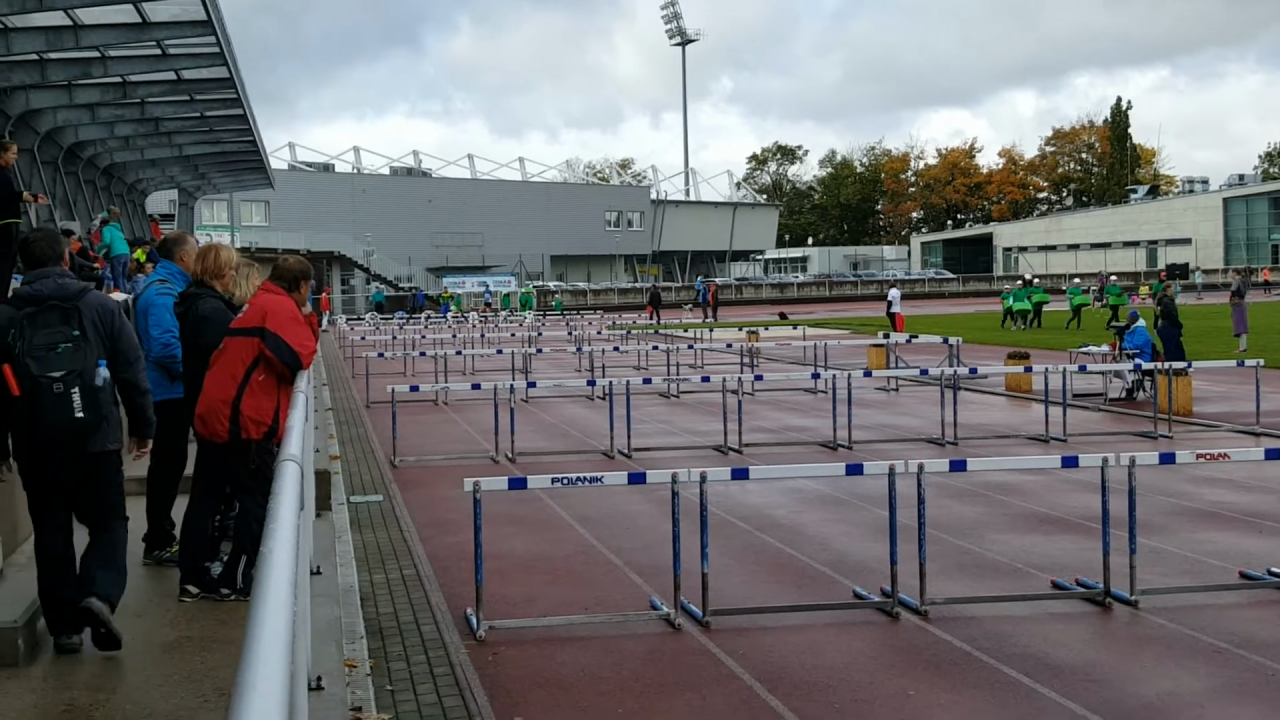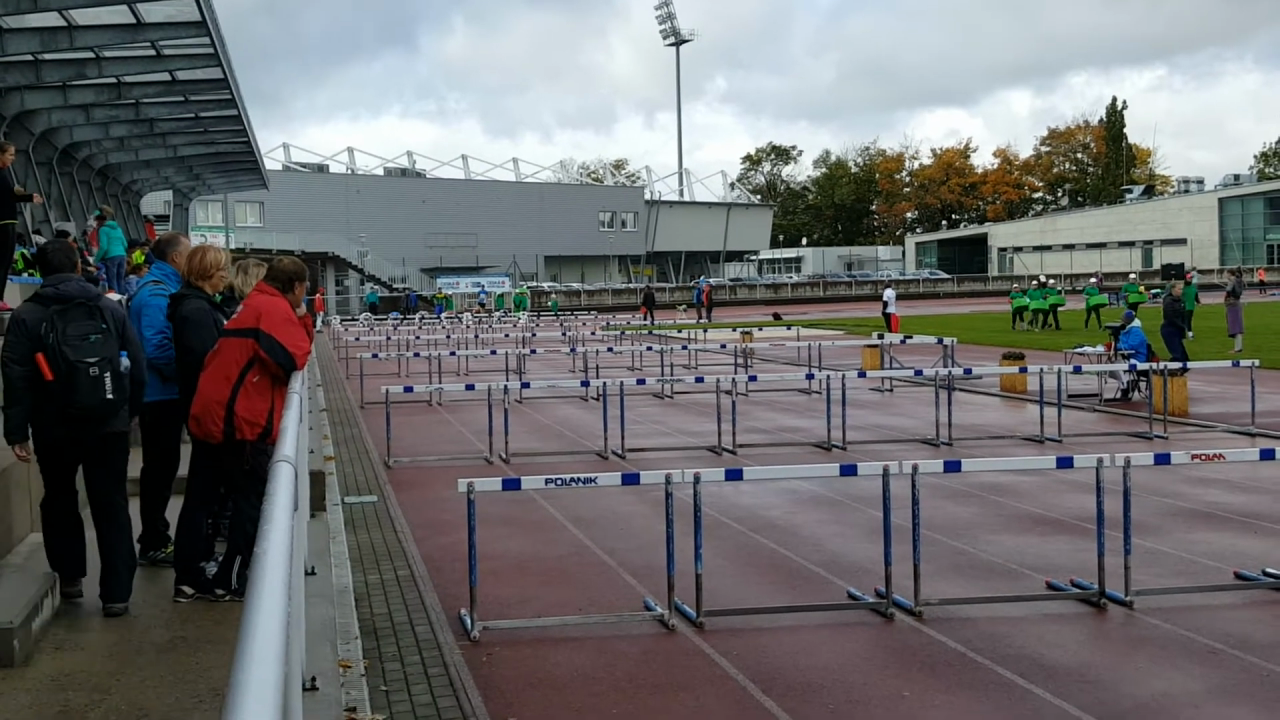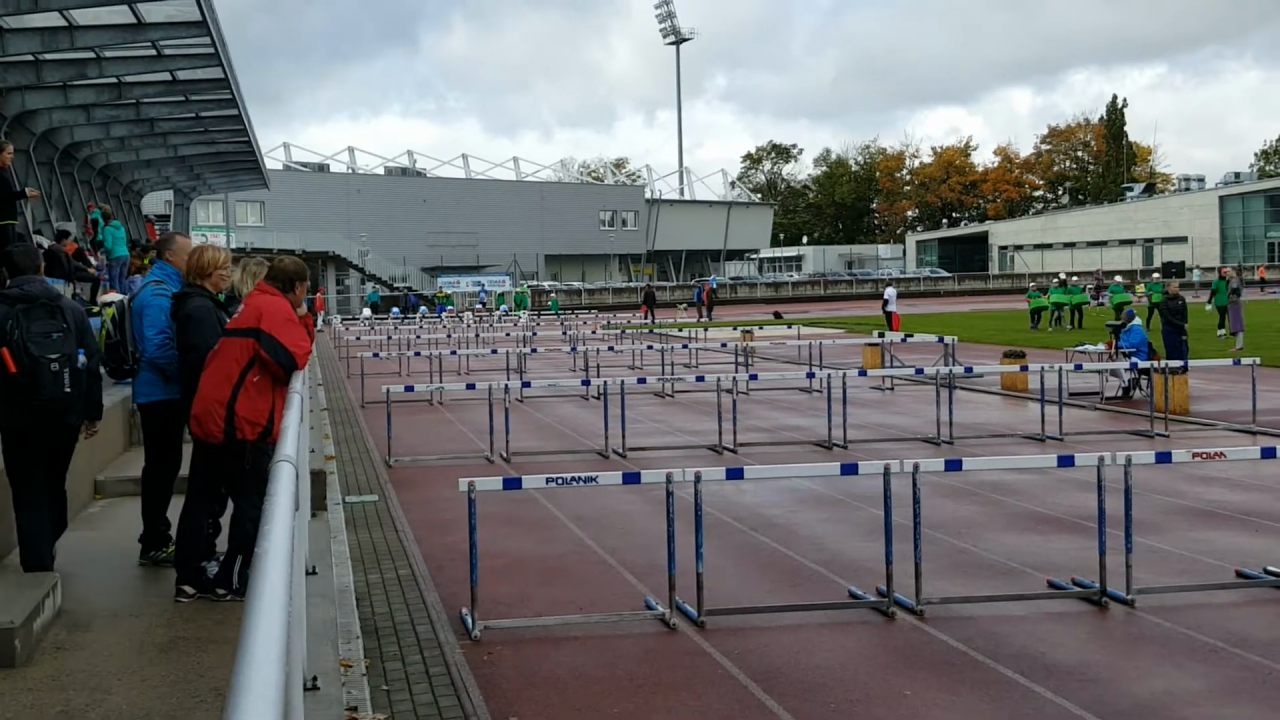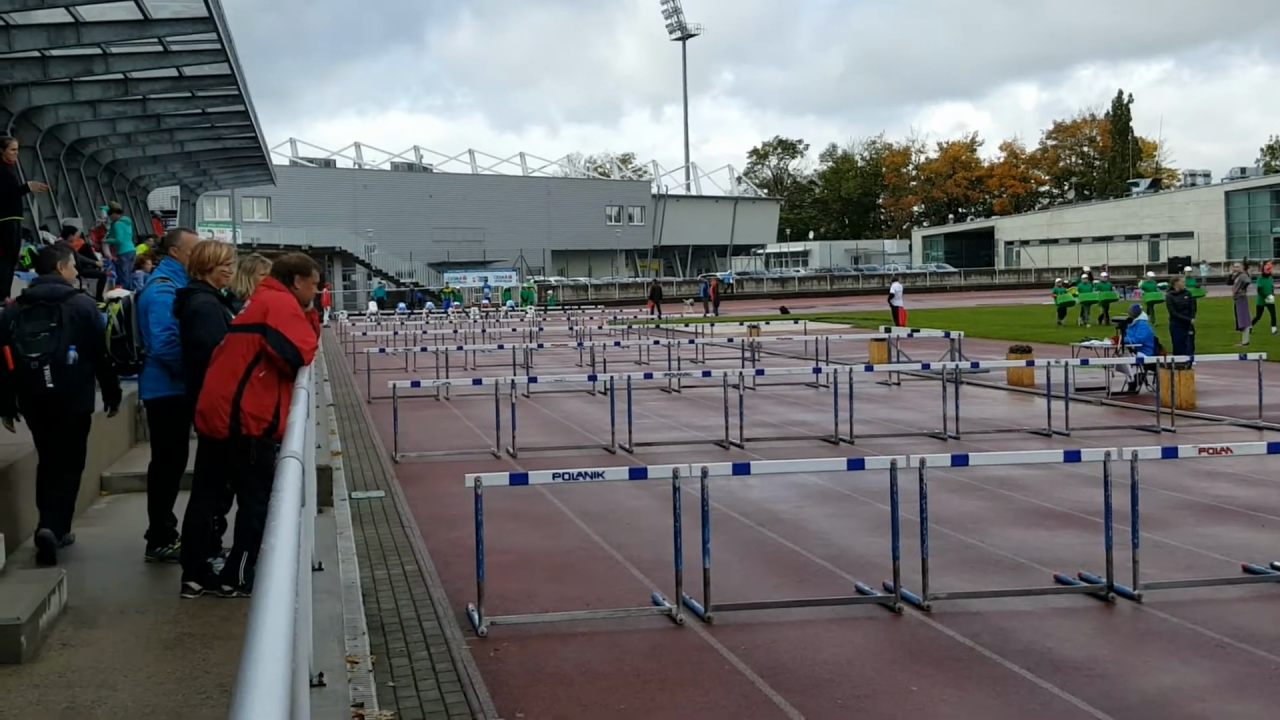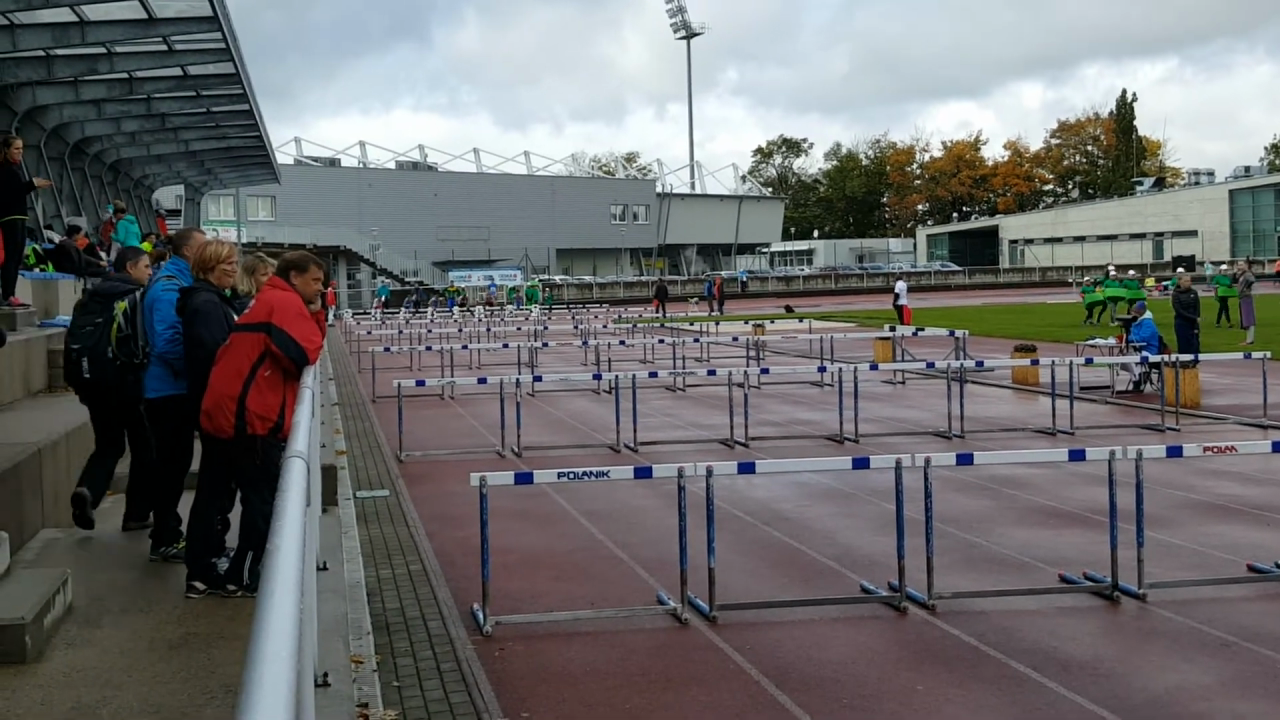
dt=0.7s
person 1, frame 1
left shoulder: (200, 304)
right shoulder: (211, 310)
left knee: (213, 485)
right knee: (209, 488)
left ankle: (204, 560)
right ankle: (194, 576)
person 1, frame 2
left shoulder: (203, 306)
right shoulder: (196, 311)
right elbow: (205, 363)
left knee: (209, 486)
right knee: (203, 490)
left ankle: (200, 559)
right ankle: (189, 577)
person 1, frame 3
left shoulder: (207, 304)
right shoulder: (199, 309)
right elbow: (207, 361)
left knee: (211, 485)
right knee: (205, 488)
left ankle: (202, 558)
right ankle: (190, 575)
person 1, frame 4
left shoulder: (212, 300)
right shoulder: (204, 305)
right elbow: (212, 357)
left knee: (216, 481)
right knee: (210, 483)
left ankle: (208, 553)
right ankle: (196, 571)
person 1, frame 5
left shoulder: (216, 300)
right shoulder: (205, 304)
right elbow: (214, 358)
right wrist: (231, 402)
left hip: (222, 404)
right hip: (217, 405)
left knee: (221, 480)
right knee: (216, 483)
left ankle: (213, 554)
right ankle: (201, 570)
person 2, frame 1
right shoulder: (101, 307)
right elbow: (132, 374)
right wrist: (142, 427)
left hip: (35, 446)
right hip: (97, 439)
left knee: (52, 533)
right knee: (107, 524)
left ankle: (65, 627)
right ankle: (98, 598)
person 2, frame 2
right shoulder: (111, 309)
right elbow: (136, 367)
right wrist: (129, 410)
left hip: (55, 428)
right hip: (109, 424)
left knee: (59, 500)
right knee: (112, 506)
left ankle: (70, 576)
right ankle: (116, 593)
person 2, frame 3
right shoulder: (71, 309)
right elbow: (91, 363)
right wrist: (93, 411)
right hip: (65, 413)
left knee: (29, 491)
right knee: (53, 483)
left ankle: (39, 560)
right ankle: (44, 554)
person 2, frame 4
right shoulder: (82, 305)
right elbow: (102, 355)
right wrist: (112, 395)
left hip: (32, 401)
right hip: (72, 400)
left knee: (48, 463)
right knee: (68, 466)
left ankle: (54, 528)
right ankle: (50, 528)
person 2, frame 5
left shoulder: (88, 299)
right shoulder: (139, 299)
left elbow: (73, 344)
right elbow: (147, 347)
left wrist: (80, 386)
left hip: (97, 388)
right hip: (132, 387)
left knee: (107, 447)
right knee: (142, 451)
left ankle: (86, 490)
right ankle: (136, 515)
person 3, frame 1
left shoulder: (260, 303)
right shoulder: (281, 307)
right elbow: (298, 359)
left wrist: (307, 320)
right wrist: (307, 318)
left hip: (220, 415)
right hip: (246, 420)
left knee: (238, 498)
right knee: (258, 502)
right ankle: (235, 582)
person 3, frame 2
left shoulder: (255, 304)
right shoulder: (275, 309)
right elbow: (293, 360)
left wrist: (301, 322)
right wrist: (302, 321)
left hip: (216, 415)
right hip: (240, 420)
right knee: (252, 503)
right ankle: (230, 582)
person 3, frame 3
left shoulder: (257, 304)
right shoulder: (276, 309)
left elbow: (287, 354)
right elbow: (293, 360)
left wrist: (303, 321)
right wrist: (303, 321)
left hip: (218, 416)
right hip: (241, 421)
left knee: (242, 500)
right knee: (252, 503)
left ankle: (195, 576)
right ankle: (230, 582)
person 3, frame 4
left shoulder: (262, 300)
right shoulder: (281, 304)
right elbow: (299, 356)
left wrist: (309, 316)
right wrist: (308, 318)
left hip: (222, 412)
right hip: (246, 417)
left knee: (233, 496)
right knee: (258, 500)
left ankle: (200, 575)
right ankle: (236, 579)
person 3, frame 5
left shoulder: (268, 300)
right shoulder: (287, 303)
right elbow: (303, 355)
left wrist: (316, 315)
right wrist: (315, 316)
left hip: (225, 412)
right hip: (251, 417)
left knee: (214, 496)
right knee: (263, 500)
left ankle: (201, 574)
right ankle: (241, 578)
person 4, frame 1
left shoulder: (168, 286)
right shoulder: (163, 292)
right elbow: (165, 347)
left hip: (169, 390)
right hip: (168, 392)
left knee: (170, 465)
right knee: (167, 465)
left ankle: (161, 535)
right ankle: (158, 544)
person 4, frame 2
left shoulder: (163, 288)
right shoulder: (157, 294)
right elbow: (158, 348)
left hip: (163, 391)
right hip: (160, 393)
left knee: (163, 465)
right knee: (160, 466)
left ankle: (156, 537)
right ankle: (152, 544)
person 4, frame 3
left shoulder: (167, 287)
right shoulder: (159, 293)
right elbow: (159, 348)
left wrist: (185, 377)
left hip: (165, 391)
right hip: (161, 392)
left knee: (164, 464)
right knee: (161, 466)
left ankle: (157, 536)
right ankle: (154, 544)
person 4, frame 4
left shoulder: (173, 284)
right shoulder: (164, 290)
right elbow: (165, 345)
left hip: (171, 387)
right hip: (168, 388)
left knee: (171, 462)
right knee: (168, 463)
left ankle: (164, 533)
right ankle: (160, 541)
person 4, frame 5
left shoulder: (178, 283)
right shoulder: (170, 288)
right elbow: (168, 344)
left hip: (173, 387)
right hip: (171, 388)
left knee: (175, 461)
right knee: (172, 462)
left ankle: (168, 532)
right ankle: (164, 540)
